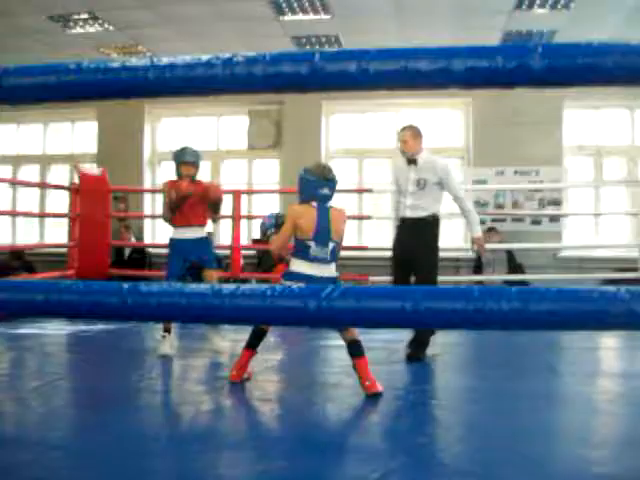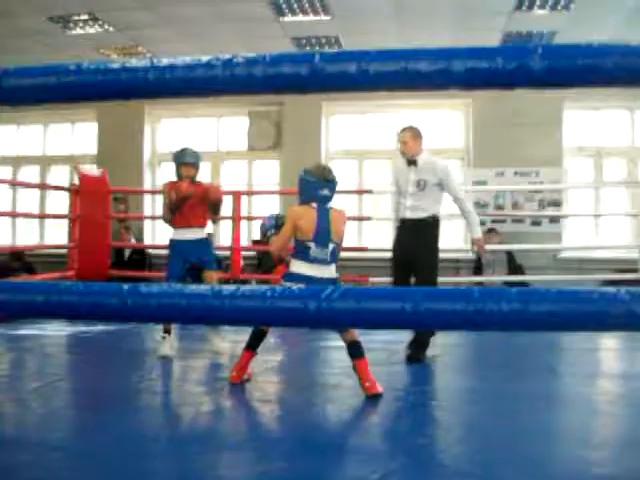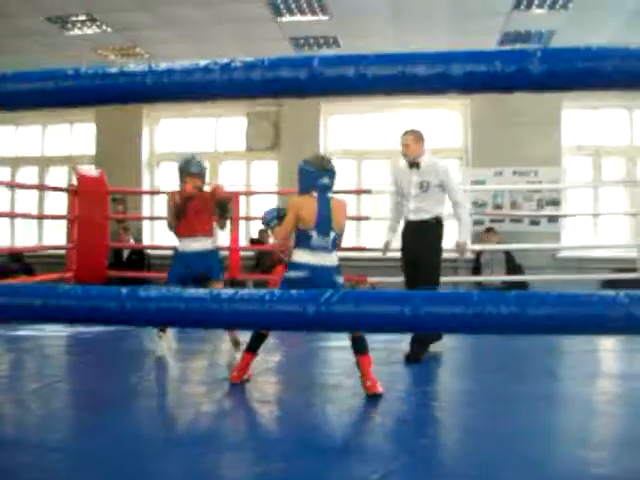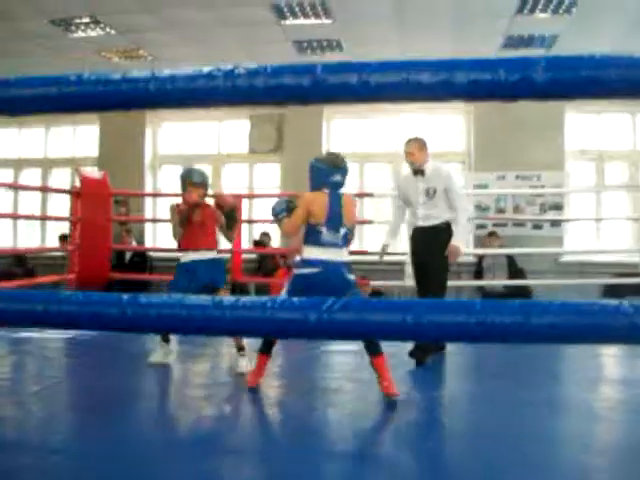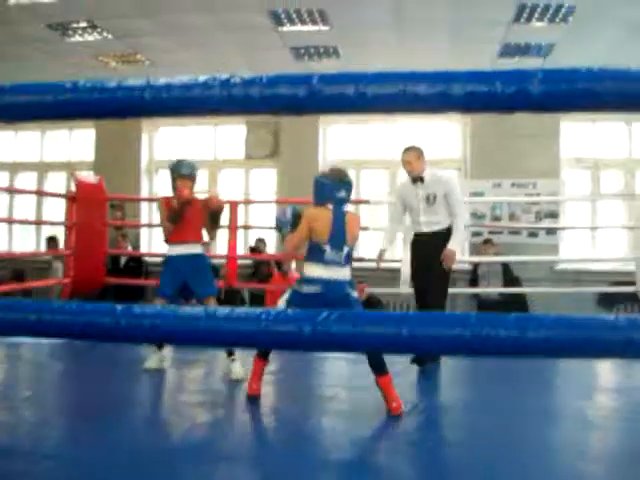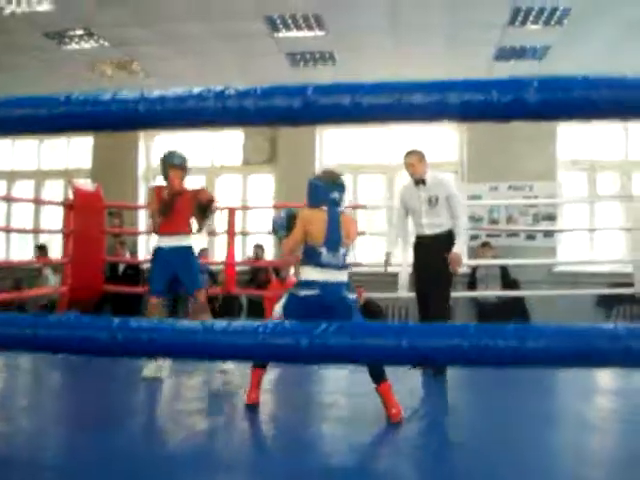
dt=0.1s
person 1, frame 1
left shoulder: (296, 212)
right shoulder: (340, 215)
left elbow: (276, 248)
left wrist: (272, 231)
left hip: (298, 281)
right hip: (327, 283)
right knee: (347, 327)
left ankle: (238, 370)
right ankle: (368, 381)
person 1, frame 2
left shoulder: (296, 213)
right shoulder: (340, 216)
left elbow: (276, 249)
left wrist: (272, 232)
left hip: (298, 282)
right hip: (327, 284)
right knee: (347, 329)
left ankle: (238, 370)
right ankle: (368, 382)
person 1, frame 3
left shoulder: (298, 202)
right shoulder: (340, 206)
left elbow: (280, 239)
left wrist: (273, 224)
left hip: (299, 273)
right hip: (329, 275)
left ankle: (240, 370)
right ankle: (369, 380)
person 1, frame 4
left shoulder: (309, 198)
right shoulder: (351, 202)
left elbow: (290, 231)
left wrist: (282, 216)
left hip: (310, 271)
right hip: (340, 271)
left ankle: (256, 374)
right ankle: (386, 381)
person 1, frame 5
left shoulder: (312, 214)
right shoulder: (354, 220)
left elbow: (290, 248)
left wrist: (286, 229)
left hip: (311, 287)
right hip: (342, 290)
left ankle: (255, 383)
right ankle: (392, 400)
person 1, frame 6
left shoulder: (307, 215)
right shoulder: (350, 221)
left elbow: (287, 252)
left wrist: (282, 232)
left hip: (309, 291)
right hip: (340, 292)
left ankle: (253, 391)
right ankle: (392, 407)
person 2, frame 1
left shoulder: (438, 166)
right shoulder: (398, 167)
left elbow: (460, 197)
left wrist: (475, 230)
left hip: (425, 227)
right hip: (404, 228)
left knee: (425, 286)
right knee: (400, 283)
left ankle: (420, 343)
right ankle: (423, 330)
person 2, frame 2
left shoulder: (438, 167)
right shoulder: (398, 168)
left elbow: (460, 198)
left wrist: (475, 231)
right wrist: (397, 231)
left hip: (425, 228)
right hip: (404, 228)
left knee: (425, 286)
right knee: (400, 284)
left ankle: (420, 344)
right ankle: (424, 330)
person 2, frame 3
left shoulder: (439, 168)
right shoulder: (399, 172)
left elbow: (459, 202)
left wrist: (463, 235)
right wrist: (390, 235)
left hip: (429, 229)
right hip: (410, 230)
left knee: (427, 286)
right knee: (413, 286)
left ankle: (420, 344)
right ankle: (431, 331)
person 2, frame 4
left shoulder: (443, 174)
right shoulder: (404, 180)
left elbow: (460, 208)
right elbow: (399, 212)
left wrist: (457, 240)
right wrist: (388, 240)
left hip: (438, 234)
right hip: (419, 235)
left knee: (435, 290)
right knee: (425, 292)
left ankle: (425, 346)
right ankle: (434, 340)
person 2, frame 5
left shoulder: (443, 181)
right shoulder: (403, 188)
left elbow: (459, 214)
right elbow: (396, 219)
left wrist: (453, 246)
right wrist: (385, 247)
left hip: (440, 240)
right hip: (420, 242)
left knee: (436, 297)
right knee: (422, 296)
person 2, frame 6
left shoulder: (444, 183)
right shoulder: (406, 191)
left elbow: (460, 217)
right elbow: (400, 222)
left wrist: (458, 248)
right wrist: (390, 249)
left hip: (443, 242)
right hip: (421, 245)
left knee: (440, 299)
right knee: (423, 300)
person 3, frame 1
left shoulder: (204, 188)
right shoulder: (169, 187)
left elbow: (214, 217)
right elbow: (167, 217)
left wrist: (216, 202)
right wrist: (176, 200)
left hip: (200, 240)
right hip: (179, 242)
left knee: (213, 283)
right ankle: (166, 336)
person 3, frame 2
left shoulder: (204, 189)
right shoulder: (169, 187)
left elbow: (214, 218)
right elbow: (167, 218)
left wrist: (216, 202)
right wrist: (176, 201)
left hip: (200, 241)
right hip: (179, 243)
left knee: (213, 284)
right ankle: (166, 337)
person 3, frame 3
left shoulder: (210, 196)
right shoulder: (175, 197)
left elbow: (221, 222)
right elbow: (172, 225)
left wrist: (223, 205)
right wrist: (180, 204)
left hip: (207, 251)
right hip: (184, 253)
left ankle: (236, 345)
right ankle: (162, 333)
person 3, frame 4
left shoulder: (213, 210)
right shoulder: (177, 209)
left elbow: (229, 236)
right elbow: (178, 236)
left wrist: (230, 213)
right wrist: (186, 213)
left hip: (211, 263)
right hip: (188, 264)
left ankle: (241, 353)
right ankle: (165, 346)
person 3, frame 5
left shoulder: (199, 205)
right shoulder: (166, 203)
left elbow: (211, 234)
right elbow: (168, 232)
left wrist: (216, 214)
right wrist: (177, 207)
left hip: (197, 258)
right hip: (174, 259)
left knee: (211, 308)
right knee: (161, 306)
left ankle: (232, 358)
right ankle: (159, 353)
person 3, frame 6
left shoulder: (190, 195)
right shoulder: (156, 193)
left elbow: (201, 225)
right elbow: (155, 226)
left wrist: (206, 206)
right wrist: (168, 200)
left hip: (184, 250)
right hip: (163, 251)
left knee: (200, 299)
right knee: (155, 303)
